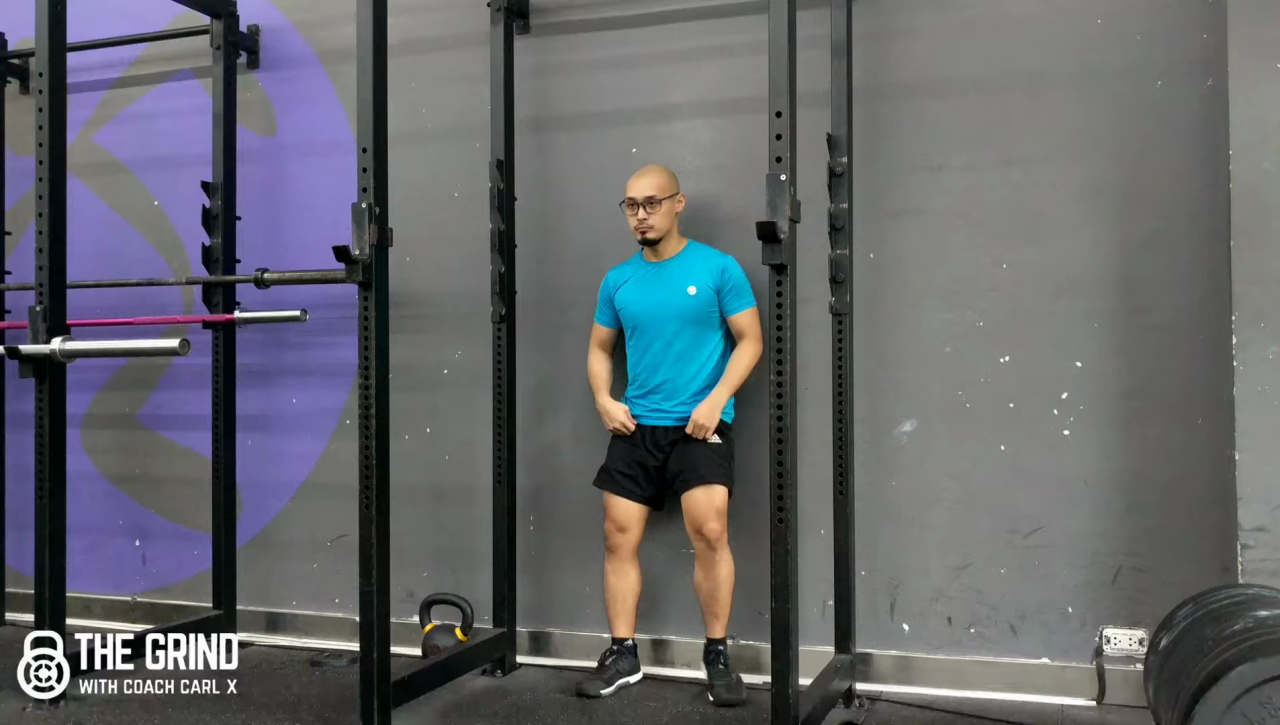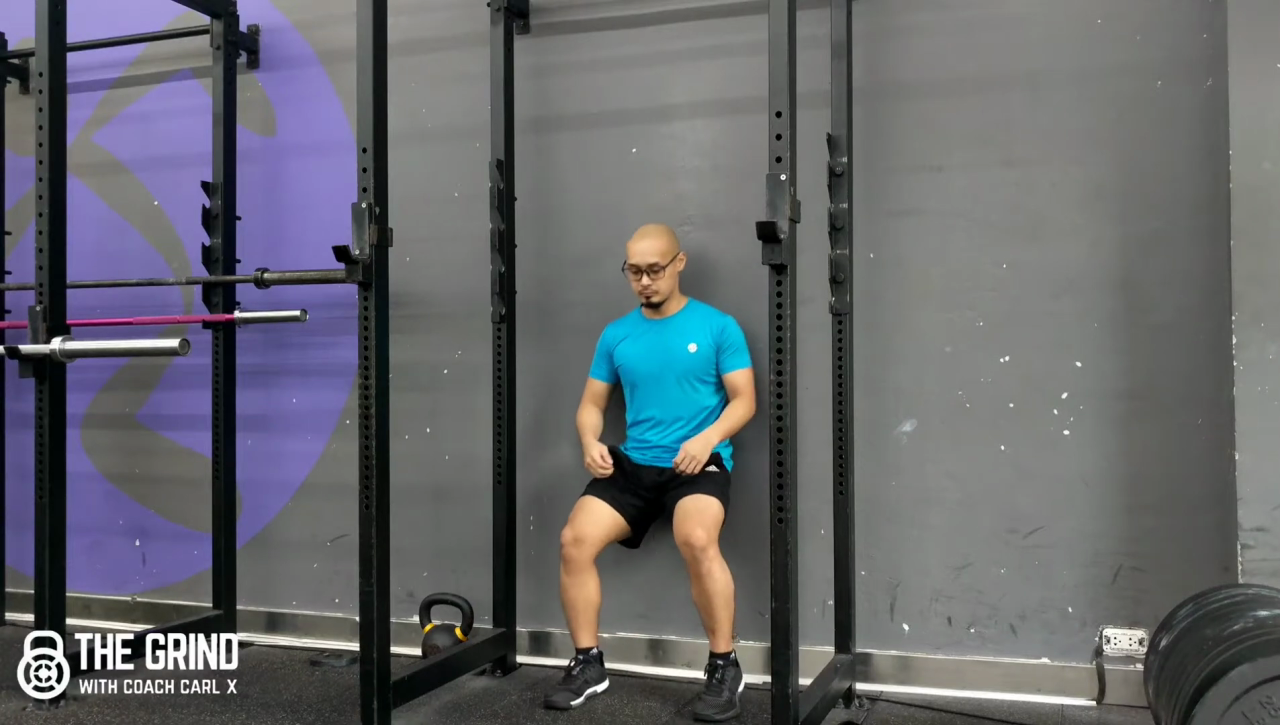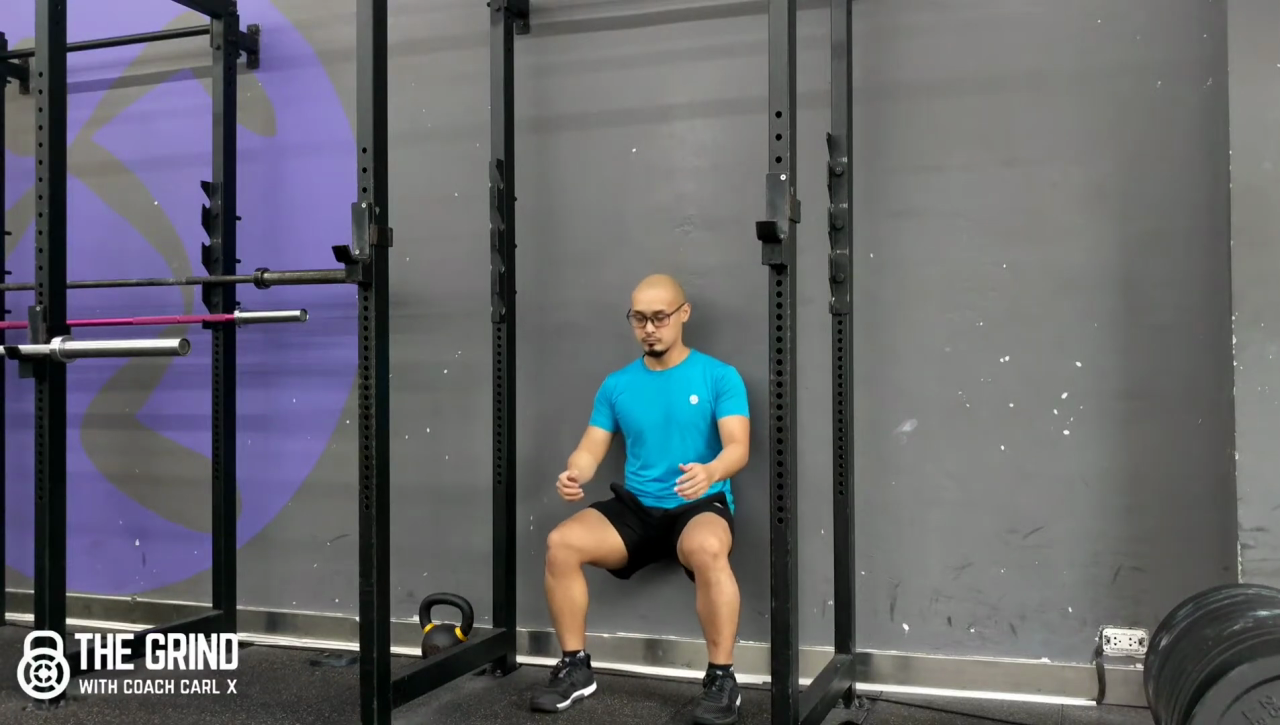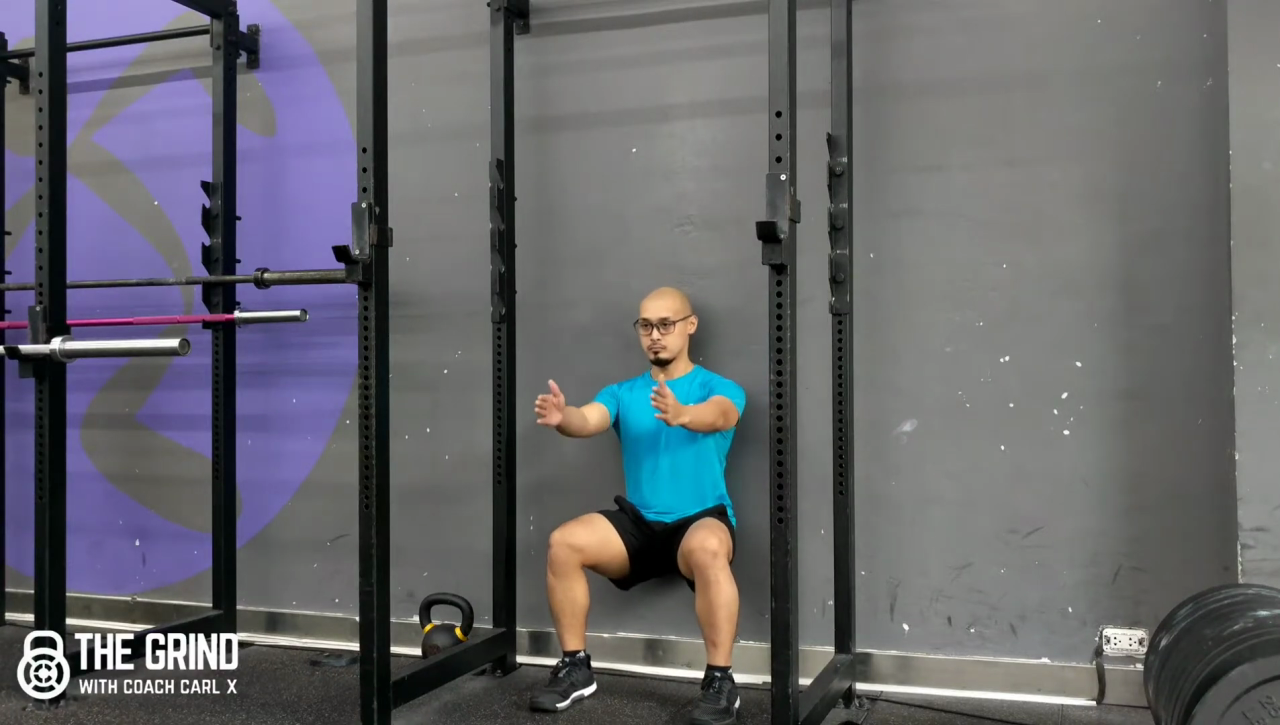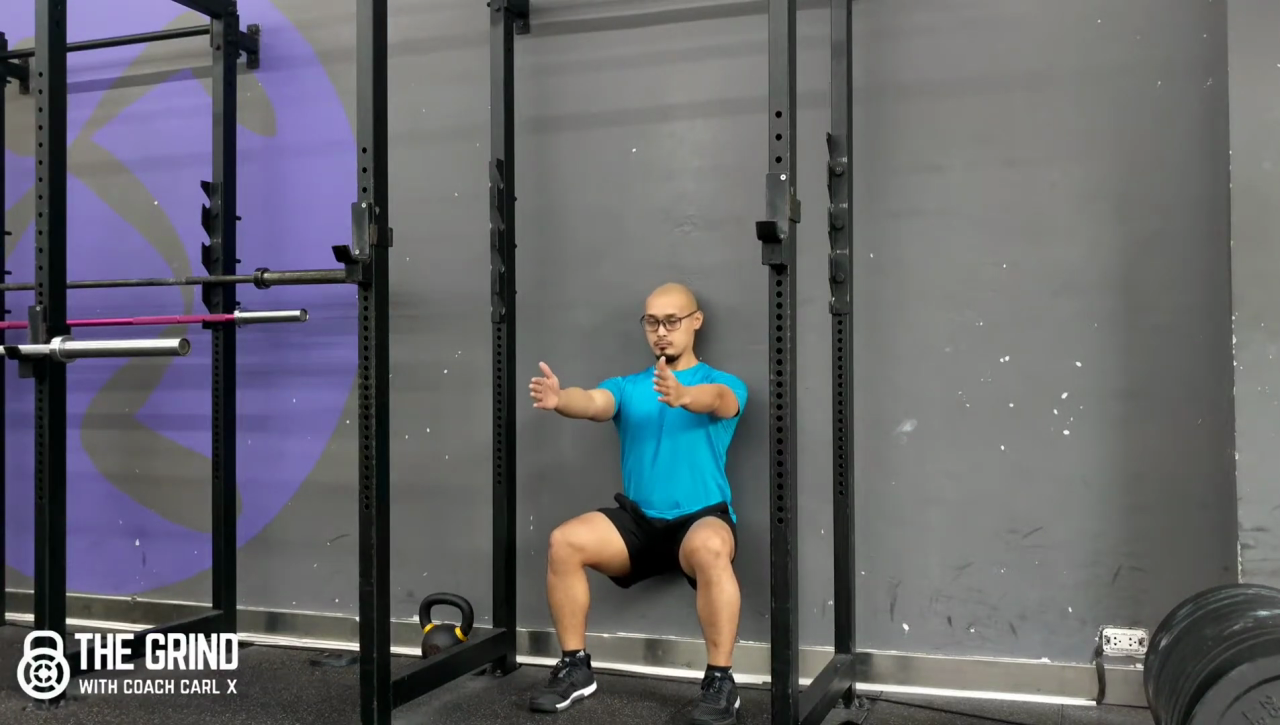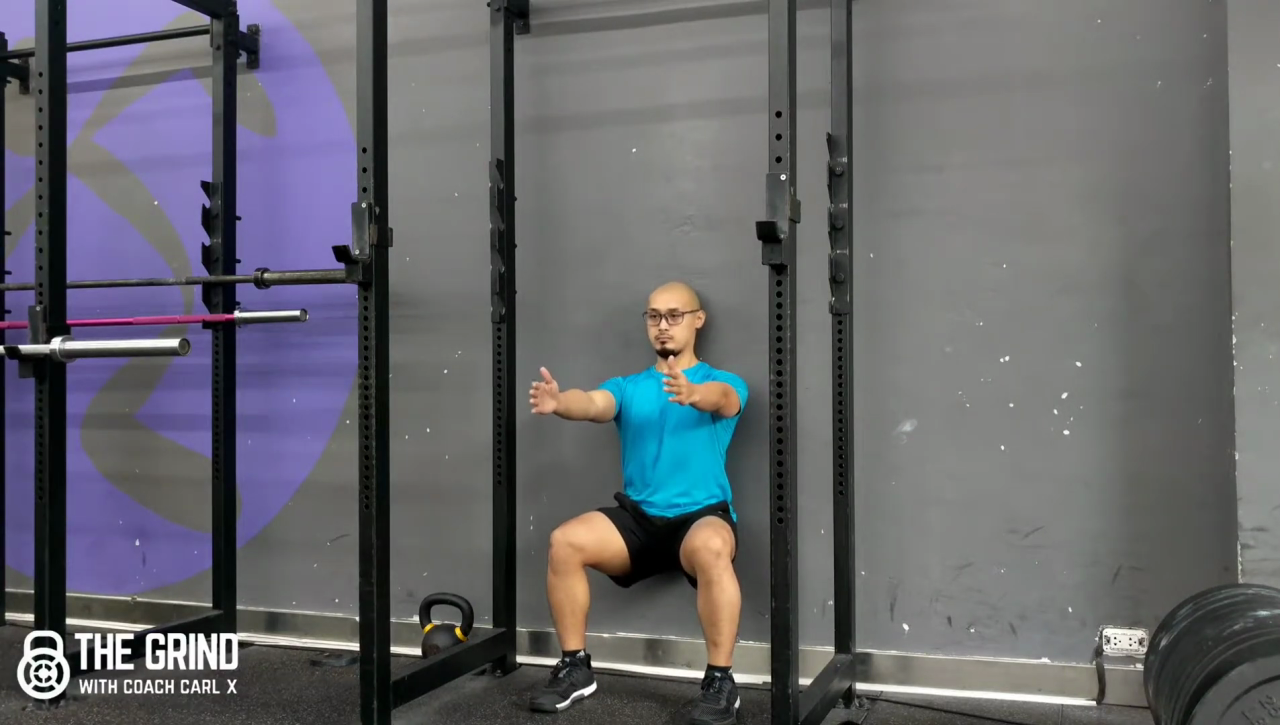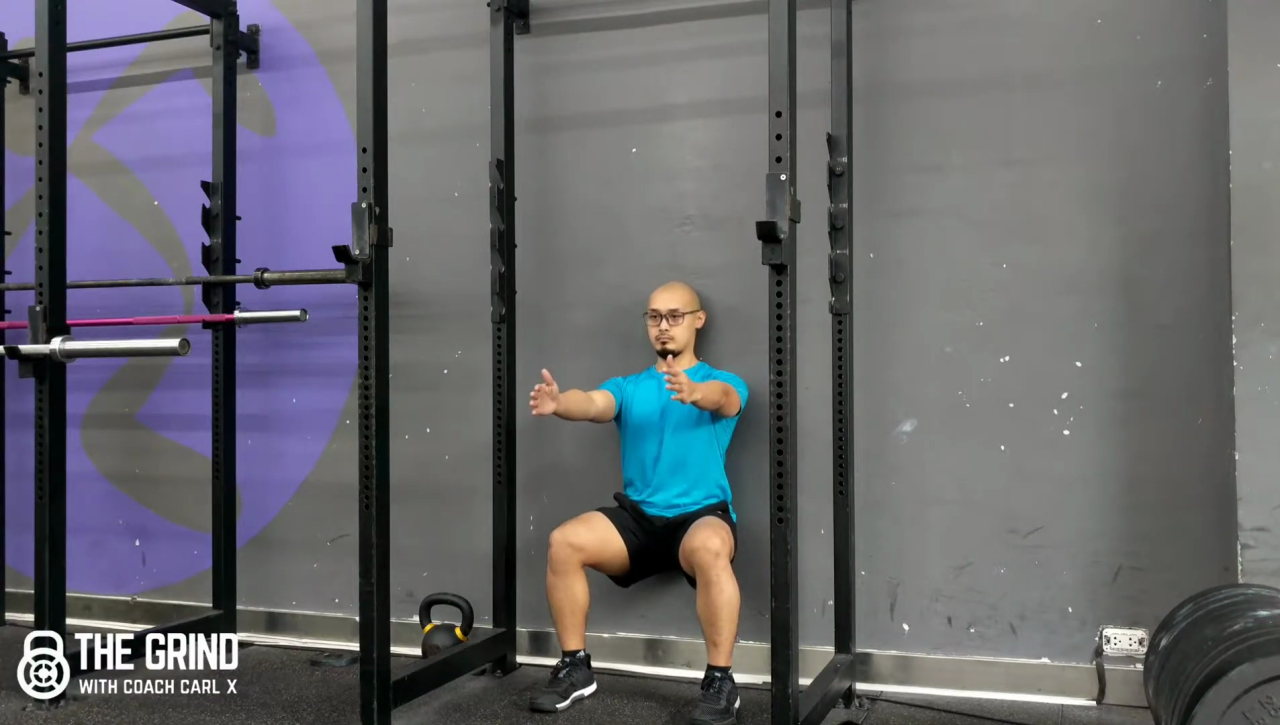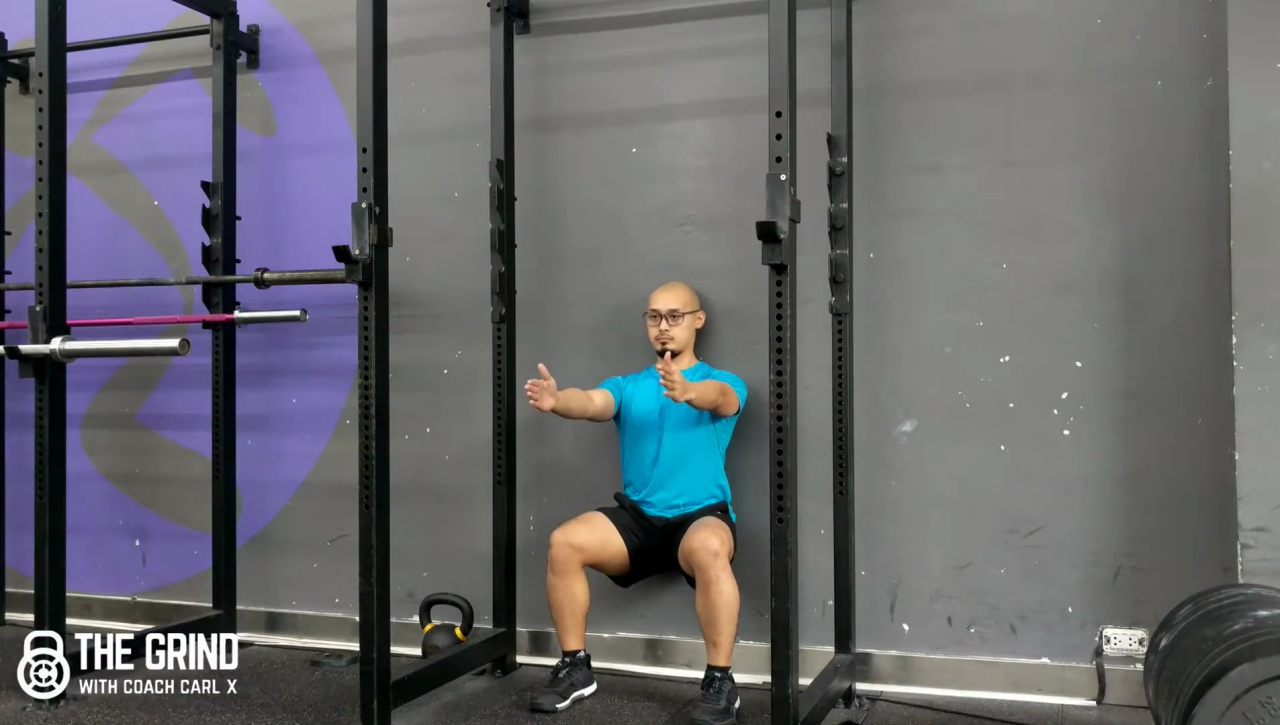
dt=0.7s
person 1, frame 1
left shoulder: (718, 269)
right shoulder: (618, 280)
left elbow: (750, 341)
right elbow: (599, 348)
left wrist: (717, 400)
right wrist: (603, 399)
left hip: (699, 425)
right hip: (636, 427)
left knee: (708, 533)
right knee: (619, 537)
left ankle: (717, 651)
right ankle: (623, 654)
person 1, frame 2
left shoulder: (717, 327)
right shoulder: (616, 335)
left elbow: (744, 399)
right elbow: (592, 403)
left wrist: (707, 439)
right wrist: (591, 443)
left hip: (697, 462)
right hip: (632, 464)
left knee: (697, 541)
right knee: (574, 539)
left ankle: (723, 666)
right ankle: (588, 663)
person 1, frame 3
left shoulder: (719, 377)
right shoulder: (617, 385)
left elbow: (738, 446)
right elbow: (589, 450)
left wrist: (711, 473)
right wrist: (573, 475)
left hip: (700, 508)
right hip: (636, 507)
left knee: (708, 551)
right knee: (560, 543)
left ankle: (722, 679)
right ankle: (575, 667)
person 1, frame 4
left shoulder: (720, 389)
right shoulder: (621, 393)
left elbow: (717, 415)
right elbow: (588, 420)
left wrist: (682, 415)
right wrist: (562, 417)
left hip: (700, 520)
right hip: (638, 522)
left knee: (707, 549)
right knee: (562, 543)
left ankle: (720, 682)
right ankle: (575, 667)
person 1, frame 5
left shoulder: (724, 385)
right shoulder: (626, 387)
left elbow: (712, 399)
right elbow: (593, 402)
left wrist: (681, 396)
right wrist: (558, 399)
left hip: (701, 518)
right hip: (638, 519)
left knee: (709, 549)
right knee: (563, 542)
left ankle: (720, 682)
right ankle: (574, 667)
person 1, frame 6
left shoulder: (724, 383)
right shoulder: (627, 387)
left elbow: (719, 397)
right elbow: (593, 403)
left wrist: (691, 393)
right wrist: (558, 402)
left hip: (701, 515)
right hip: (638, 517)
left knee: (709, 549)
right knee: (564, 542)
left ankle: (720, 681)
right ankle: (575, 667)
person 1, frame 7
left shoulder: (724, 384)
right shoulder: (627, 387)
left elbow: (720, 397)
right elbow: (593, 403)
left wrist: (692, 391)
right wrist: (558, 403)
left hip: (701, 515)
right hip: (637, 516)
left knee: (709, 549)
right knee: (563, 542)
left ankle: (720, 681)
right ankle: (575, 667)
person 1, frame 8
left shoulder: (725, 383)
right shoulder: (627, 386)
left elbow: (716, 396)
right elbow: (592, 402)
left wrist: (687, 391)
right wrist: (556, 400)
left hip: (701, 515)
right hip: (637, 516)
left knee: (707, 550)
right knee: (563, 542)
left ankle: (720, 681)
right ankle: (575, 667)
